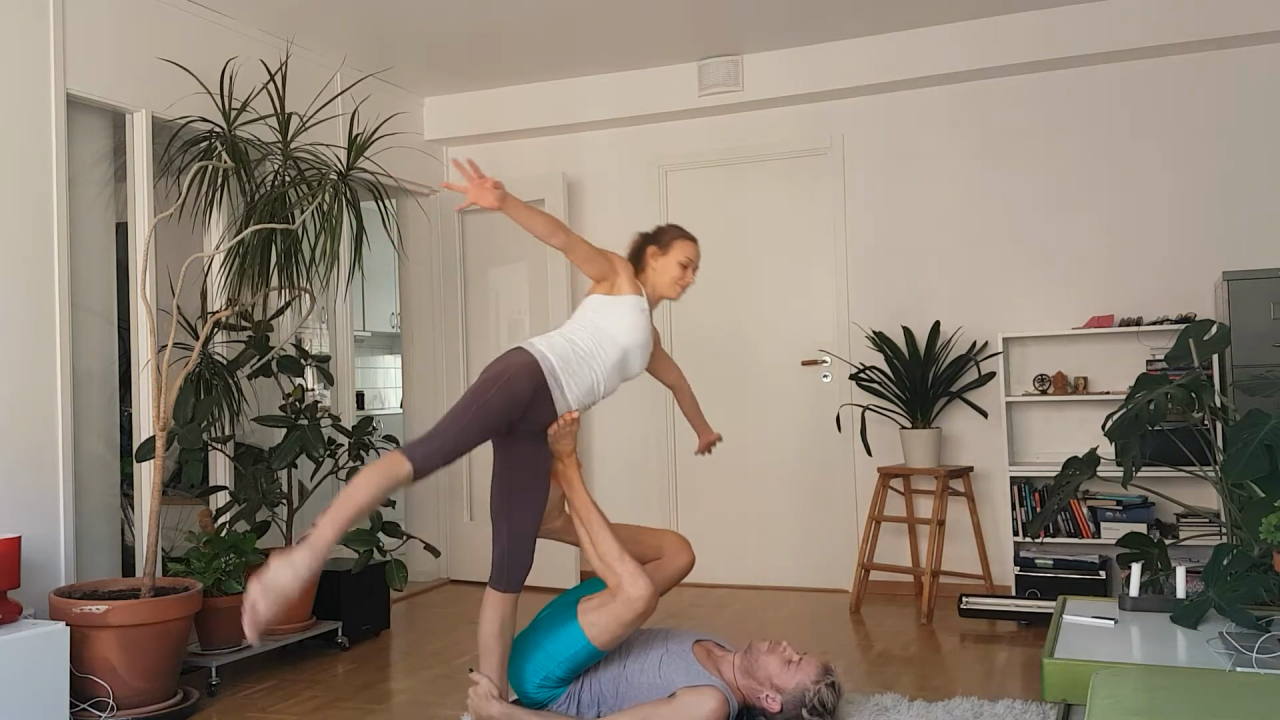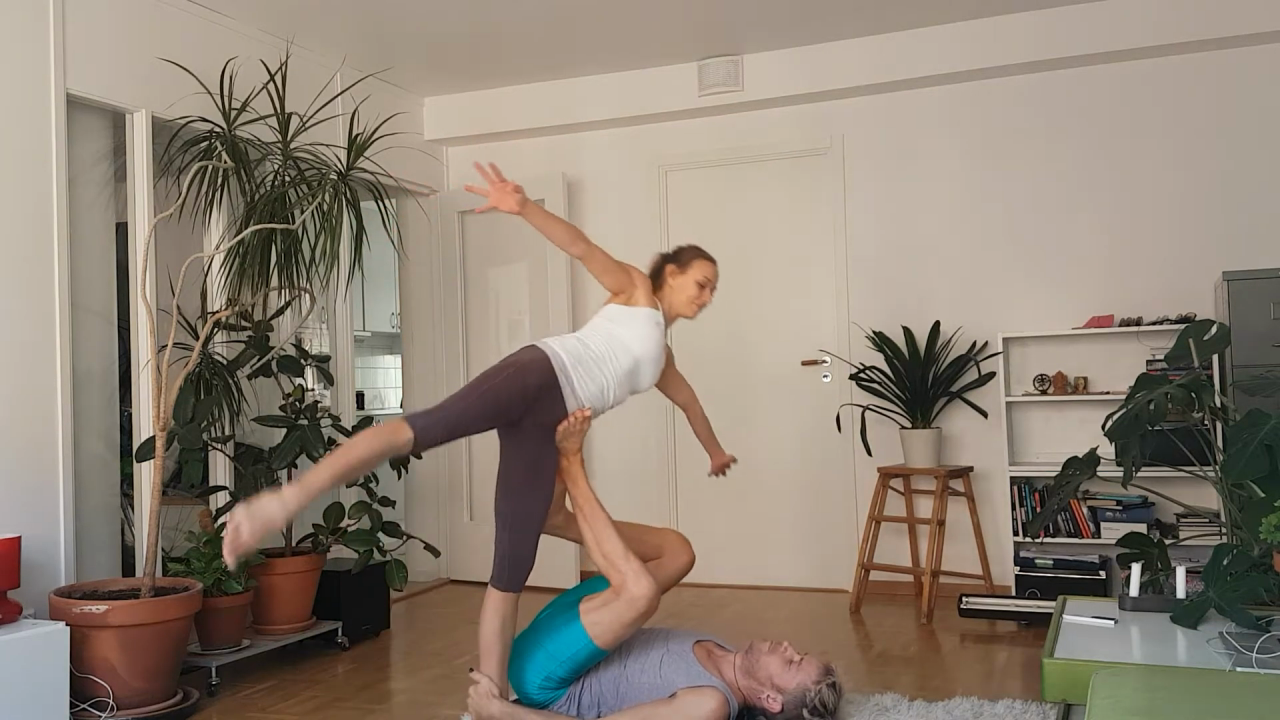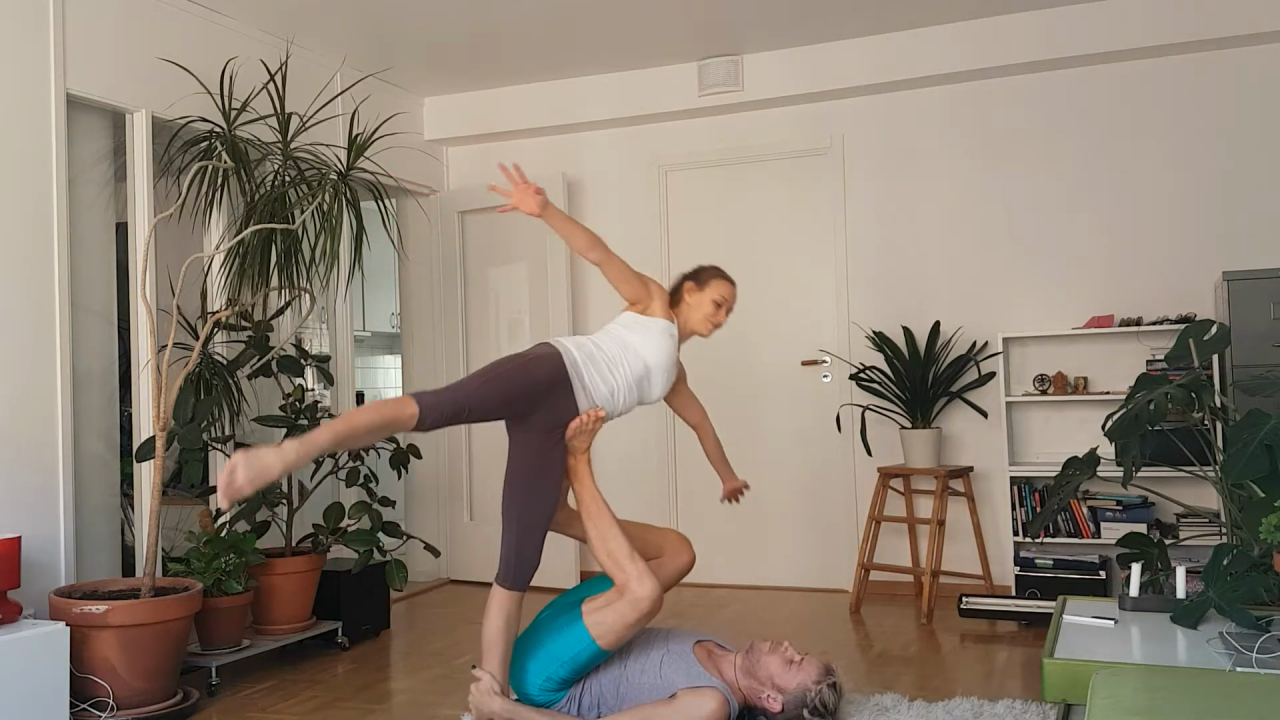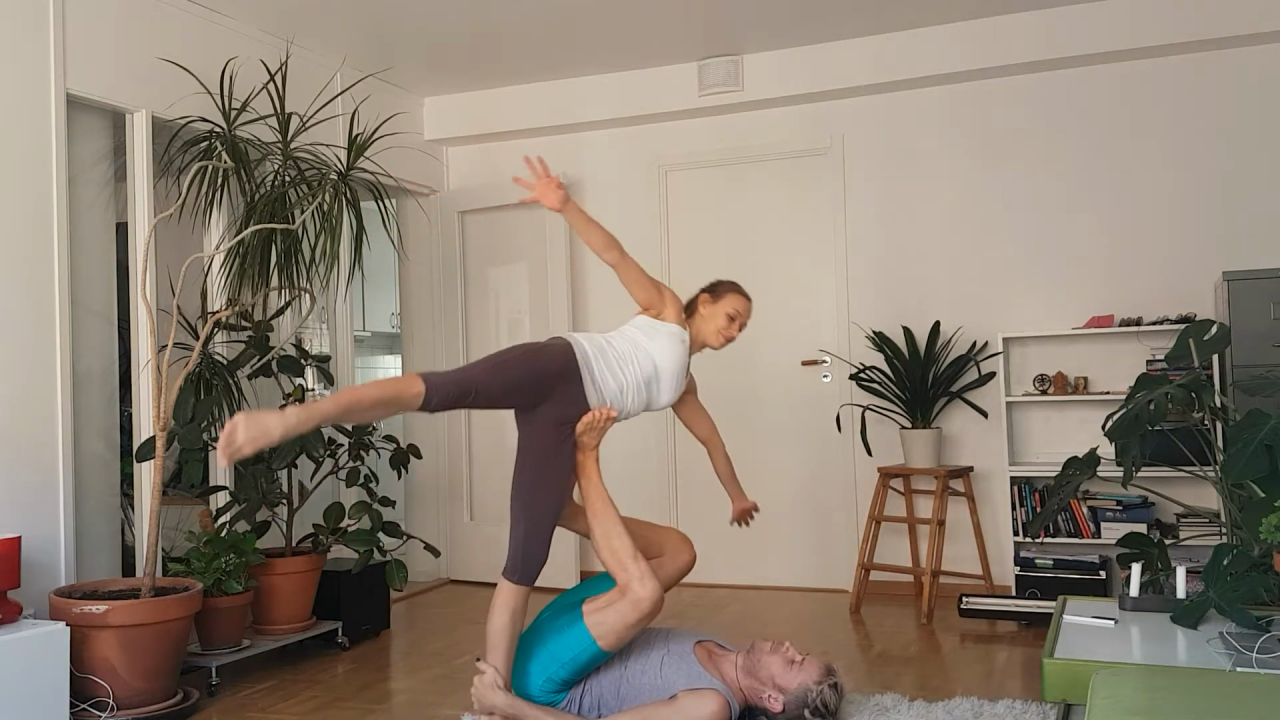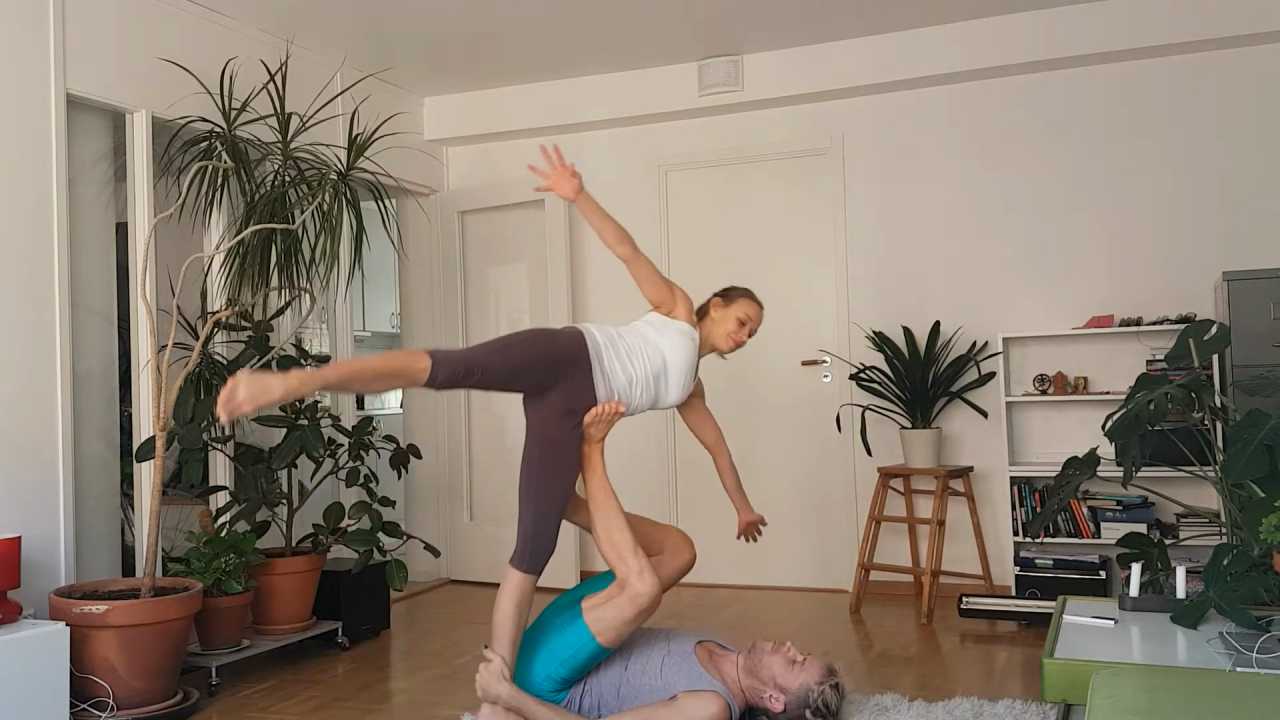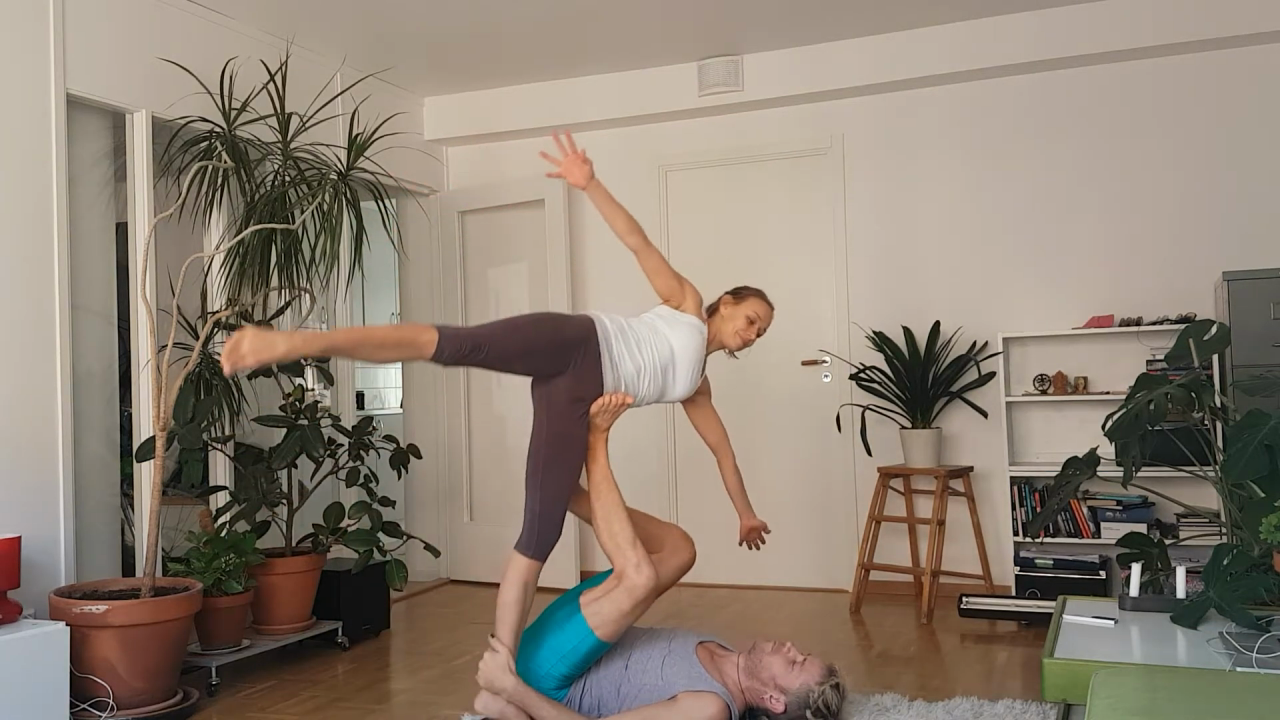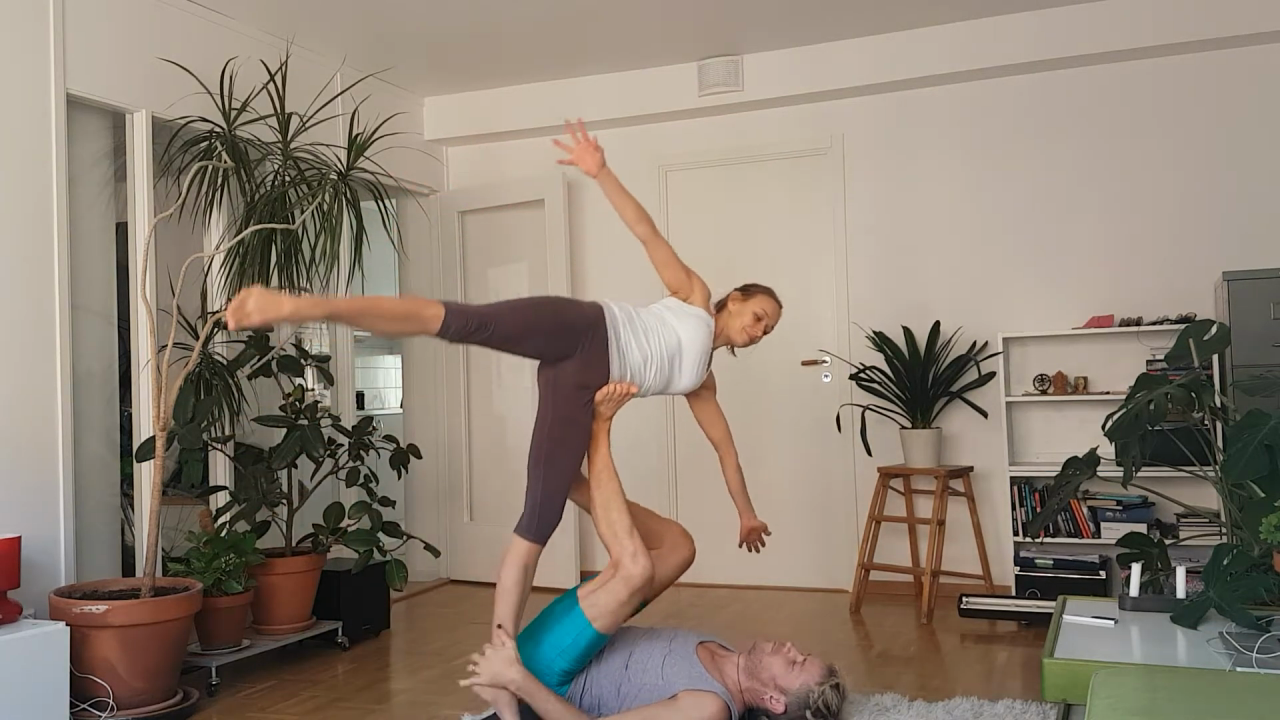
dt=0.1s
person 1, frame 1
left shoulder: (650, 340)
right shoulder: (616, 277)
left elbow: (675, 378)
right elbow: (566, 241)
left wrist: (701, 426)
right wrist: (506, 204)
left hip: (538, 423)
right hip: (526, 374)
left knee: (512, 568)
right knee: (426, 453)
right ankle: (304, 557)
person 1, frame 2
left shoulder: (663, 356)
right shoulder: (634, 288)
left elbow: (687, 397)
right elbow: (580, 246)
left wrist: (713, 448)
right wrist: (524, 206)
left hip: (546, 425)
right hip: (536, 373)
left knee: (513, 568)
right knee: (429, 426)
right ankle: (288, 498)
person 1, frame 3
left shoulder: (674, 376)
right shoulder: (651, 301)
left elbow: (700, 418)
right elbow: (598, 254)
left wrist: (727, 472)
right wrist: (547, 212)
left hip: (554, 422)
right hip: (548, 374)
left knee: (519, 566)
right knee: (431, 407)
right ankle: (284, 454)
person 1, frame 4
left shoulder: (682, 384)
right shoulder: (664, 306)
left elbow: (709, 432)
right elbow: (614, 253)
left wrist: (735, 491)
right wrist: (566, 206)
left hip: (564, 417)
right hip: (558, 366)
left knee: (526, 561)
right knee: (441, 388)
right ankle: (289, 419)
person 1, frame 5
left shoulder: (691, 390)
right shoulder: (678, 311)
left elbow: (716, 439)
right elbow: (628, 250)
left wrist: (742, 503)
right wrist: (581, 199)
left hip: (573, 408)
right hip: (570, 358)
left knee: (533, 552)
right knee: (446, 367)
right ankle: (289, 383)
person 1, frame 6
left shoulder: (694, 380)
right shoulder: (686, 300)
left elbow: (720, 442)
right elbow: (635, 239)
left wrist: (744, 511)
right wrist: (589, 184)
left hip: (577, 393)
right hip: (573, 341)
left knee: (540, 537)
right knee: (451, 341)
right ankle: (296, 342)
person 1, frame 7
left shoulder: (699, 376)
right shoulder: (692, 291)
left elbow: (722, 439)
right elbow: (645, 232)
left wrist: (744, 507)
right wrist: (601, 173)
left hip: (587, 383)
right hip: (574, 328)
left knee: (540, 518)
right knee: (457, 320)
right ankle: (300, 306)
person 2, frame 1
right shoulder: (733, 665)
left hip: (541, 673)
right hip: (563, 649)
left knee: (638, 590)
right knee: (676, 552)
left ankle: (566, 469)
right ankle: (552, 520)
person 2, frame 2
right shoulder: (733, 664)
left hip: (542, 676)
right hip: (562, 643)
left knee: (640, 589)
right knee: (676, 551)
left ankle: (570, 466)
right ankle: (559, 518)
person 2, frame 3
right shoulder: (732, 665)
left hip: (542, 675)
left knee: (643, 590)
right knee: (677, 551)
left ankle: (577, 462)
right ankle: (557, 512)
person 2, frame 4
right shoulder: (732, 663)
left hip: (543, 676)
left knee: (644, 592)
right knee: (678, 550)
left ankle: (585, 460)
right ankle: (560, 506)
person 2, frame 5
right shoulder: (734, 663)
left hip: (543, 675)
right hip: (571, 648)
left knee: (642, 583)
right knee: (677, 548)
left ankle: (590, 452)
person 2, frame 6
right shoulder: (733, 663)
left wrist: (511, 689)
left hip: (544, 673)
left knee: (639, 577)
right knee: (677, 548)
left ankle: (596, 444)
person 2, frame 7
right shoulder: (733, 665)
left wrist: (515, 679)
left hip: (544, 668)
right hip: (585, 652)
left knee: (635, 565)
right knee: (677, 545)
left ankle: (598, 429)
